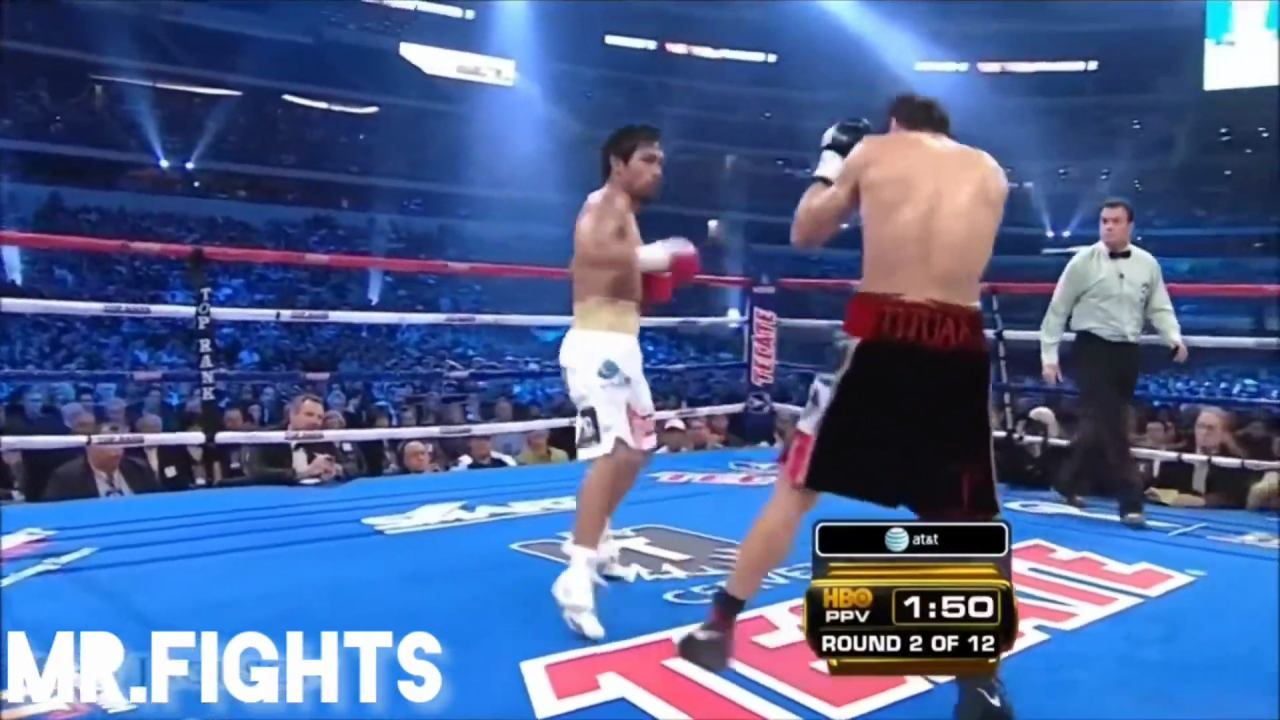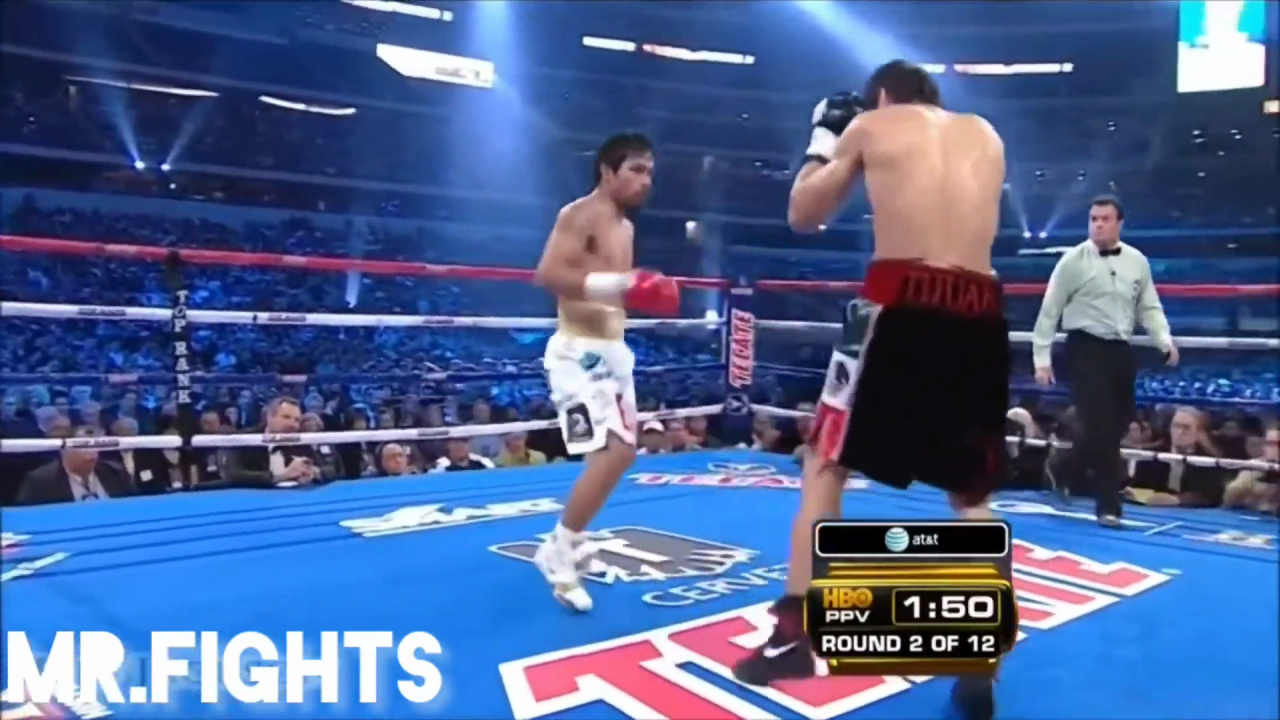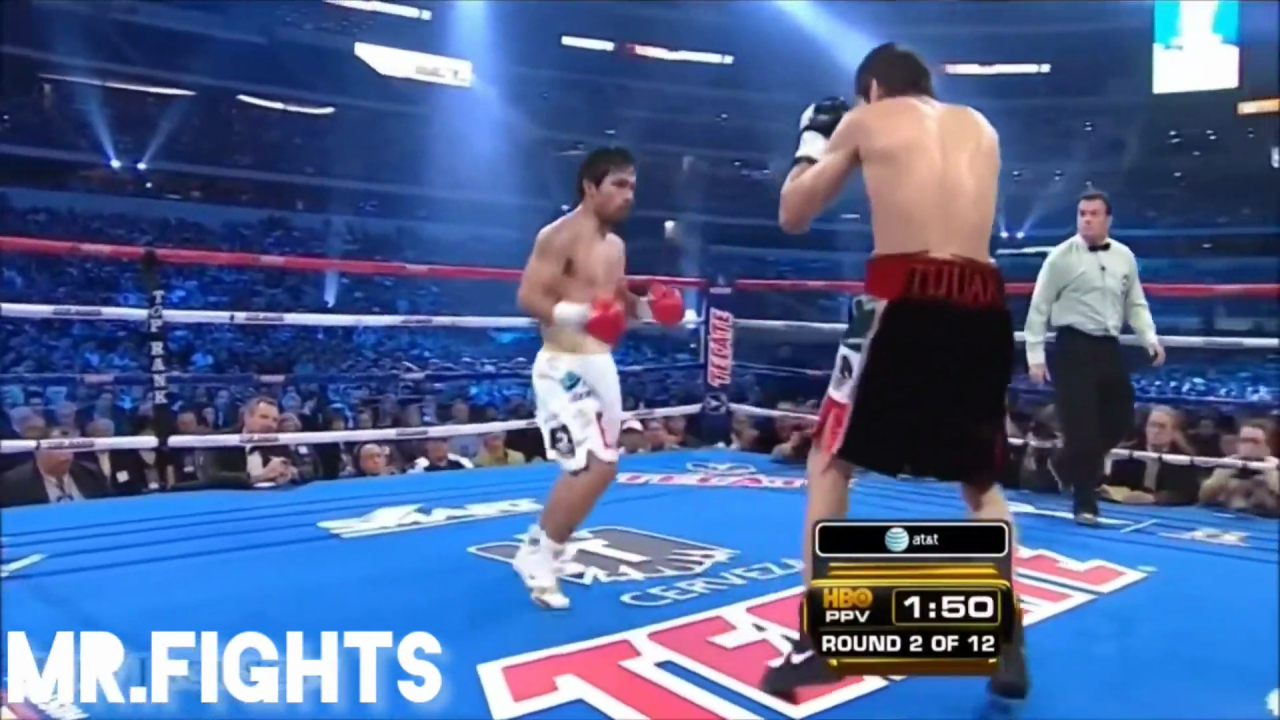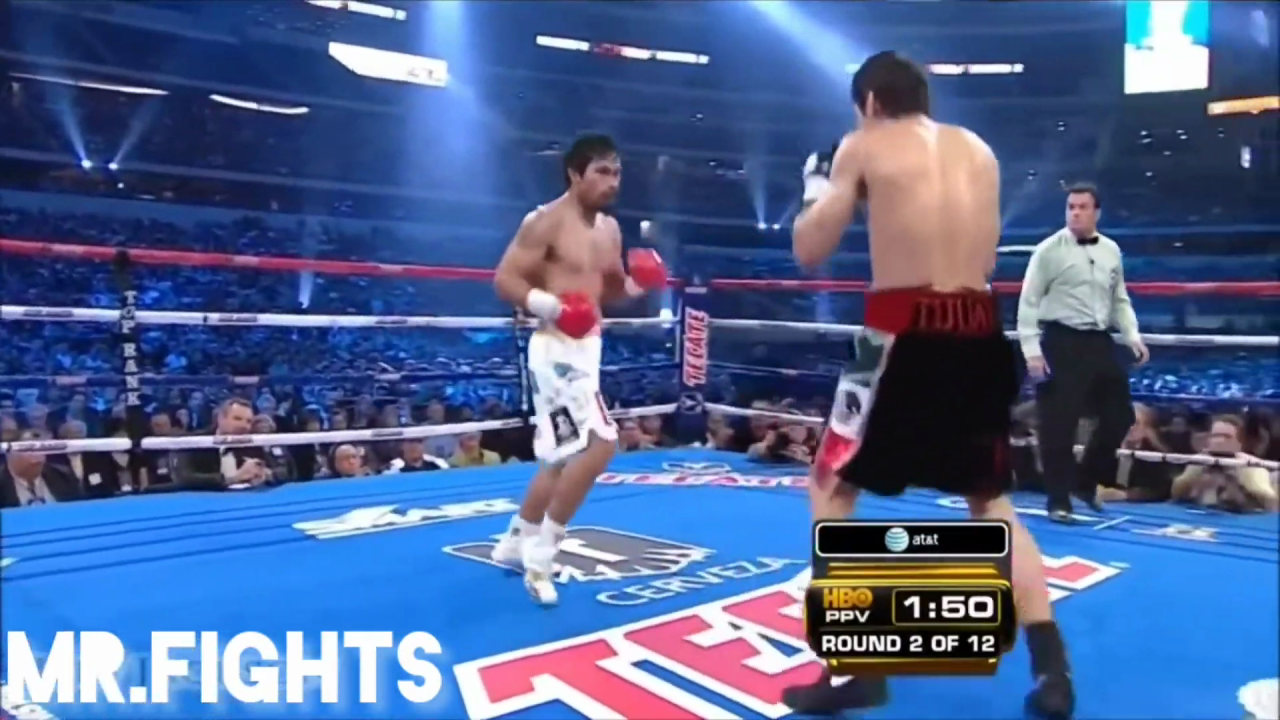
dt=0.1s
person 1, frame 1
left shoulder: (872, 155)
right shoulder: (991, 172)
left elbow: (805, 234)
left wrist: (834, 162)
left hip: (881, 340)
right hip: (960, 349)
left knee: (797, 486)
right knee: (969, 518)
left ankle: (720, 629)
person 1, frame 2
left shoulder: (871, 126)
right shoulder: (987, 136)
left elbow: (802, 215)
left wrist: (824, 137)
left hip: (900, 306)
right hip: (978, 313)
left knee: (825, 468)
right knee: (973, 499)
left ankle: (793, 634)
right ankle: (977, 665)
person 1, frame 3
left shoulder: (864, 121)
right shoulder: (981, 128)
left elbow: (793, 214)
left wrist: (813, 140)
left hip: (901, 304)
right hip: (976, 308)
left knee: (829, 467)
right knee: (981, 488)
left ankle: (818, 643)
right ankle: (1008, 655)
person 1, frame 4
left shoulder: (867, 148)
right shoulder: (978, 149)
left elbow: (809, 252)
left wrist: (818, 186)
left hip: (907, 333)
right hip: (977, 332)
left knee: (831, 487)
right knee: (991, 503)
person 2, frame 1
left shoulder: (620, 212)
right shoulder: (605, 204)
right elbow: (592, 253)
left wrist: (655, 281)
right wrist: (659, 255)
left hip: (621, 348)
right hip: (597, 349)
left knee: (632, 456)
right knee: (620, 456)
left ankle: (594, 547)
right ankle: (578, 578)
person 2, frame 2
left shoulder: (625, 228)
right shoulder: (581, 214)
right elbow: (550, 274)
left wrist: (645, 293)
right wrist: (612, 286)
left hip: (609, 349)
right hip: (580, 349)
left knee: (617, 449)
right knee: (616, 450)
left ankle: (567, 541)
right ankle: (561, 551)
person 2, frame 3
left shoulder: (615, 245)
right shoulder: (561, 235)
right elbow: (529, 296)
left wrist: (648, 308)
right wrist: (576, 317)
left hip: (598, 366)
right hip: (565, 367)
left knee: (587, 469)
right knee: (596, 467)
left ankle: (536, 549)
right ankle: (543, 563)
person 2, frame 4
left shoulder: (609, 229)
right shoulder: (545, 222)
left elbow: (612, 289)
right elbow: (504, 279)
left wrist: (638, 283)
right wrist: (546, 305)
left hip: (585, 353)
right hip: (558, 354)
left knee: (566, 458)
right knee: (597, 447)
left ankle: (518, 540)
right ankle: (540, 546)
person 3, frame 1
left shoulder: (1148, 264)
right shoulder: (1083, 262)
left elbow: (1159, 309)
right elbow: (1057, 311)
left wrist: (1174, 338)
right wrist: (1049, 356)
left hip: (1127, 352)
right hip: (1092, 350)
left knee: (1100, 426)
right knee: (1110, 426)
left ankle: (1069, 481)
right ankle: (1130, 503)
person 3, frame 2
left shoulder: (1137, 261)
right shoulder: (1073, 261)
left elbow: (1148, 307)
right elbow: (1049, 312)
left wrist: (1164, 340)
right wrist: (1042, 359)
left hip: (1120, 350)
right hip: (1086, 349)
left knee: (1115, 425)
right knee: (1100, 426)
right ankle: (1109, 504)
person 3, frame 3
left shoulder: (1124, 257)
right shoulder: (1061, 257)
left elbow: (1135, 304)
right elbow: (1039, 310)
left wrist: (1149, 338)
right wrist: (1036, 357)
left hip: (1110, 347)
right hip: (1075, 347)
left knee: (1119, 421)
right knee: (1081, 426)
left ankle: (1068, 467)
right ankle: (1084, 503)
person 3, frame 4
left shoulder: (1111, 251)
right shoulder: (1049, 250)
left elbow: (1119, 300)
right elbow: (1029, 303)
left wrist: (1133, 337)
right wrist: (1031, 350)
left hip: (1099, 342)
right hip: (1062, 342)
left knee: (1119, 416)
right knee: (1059, 423)
left ankle: (1085, 482)
right ankle: (1058, 499)
